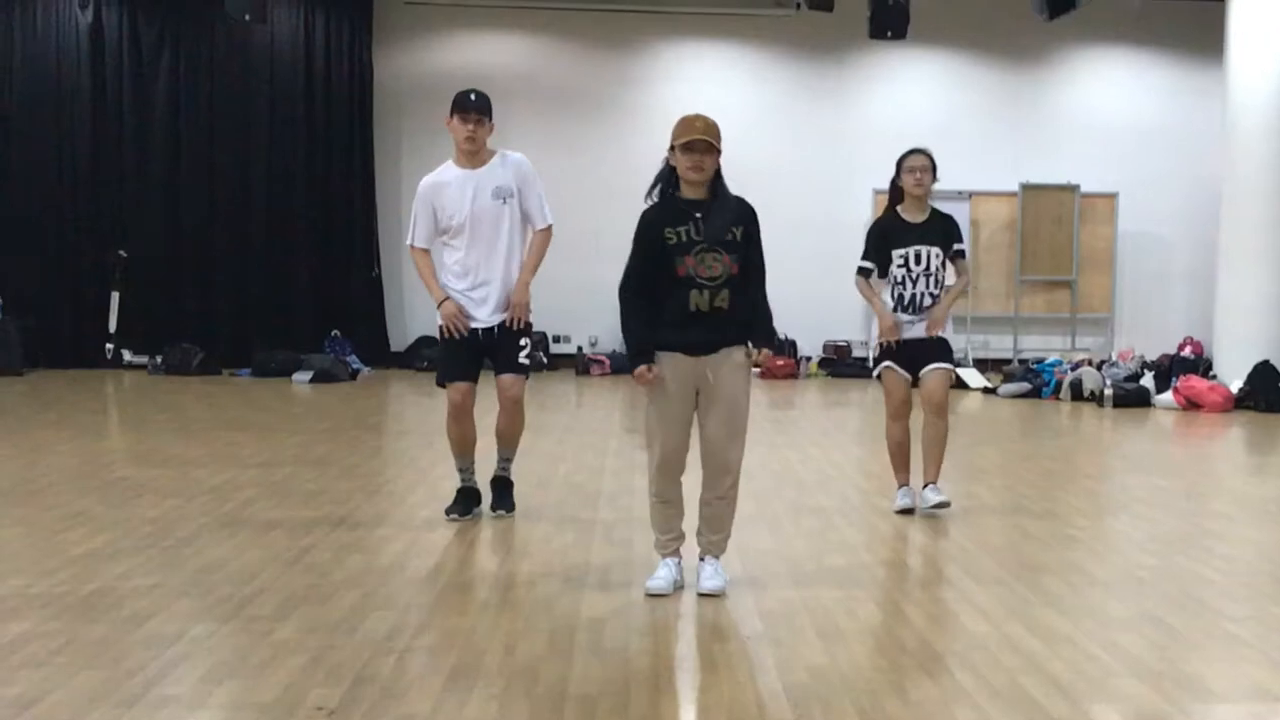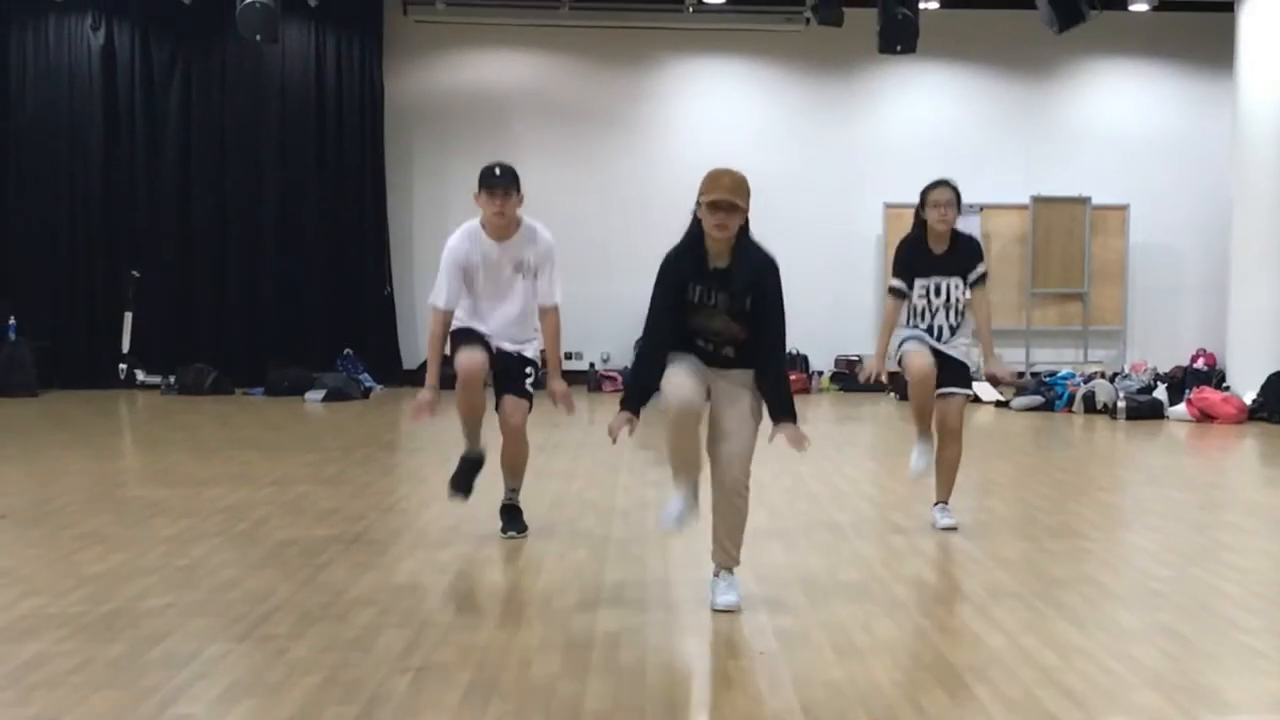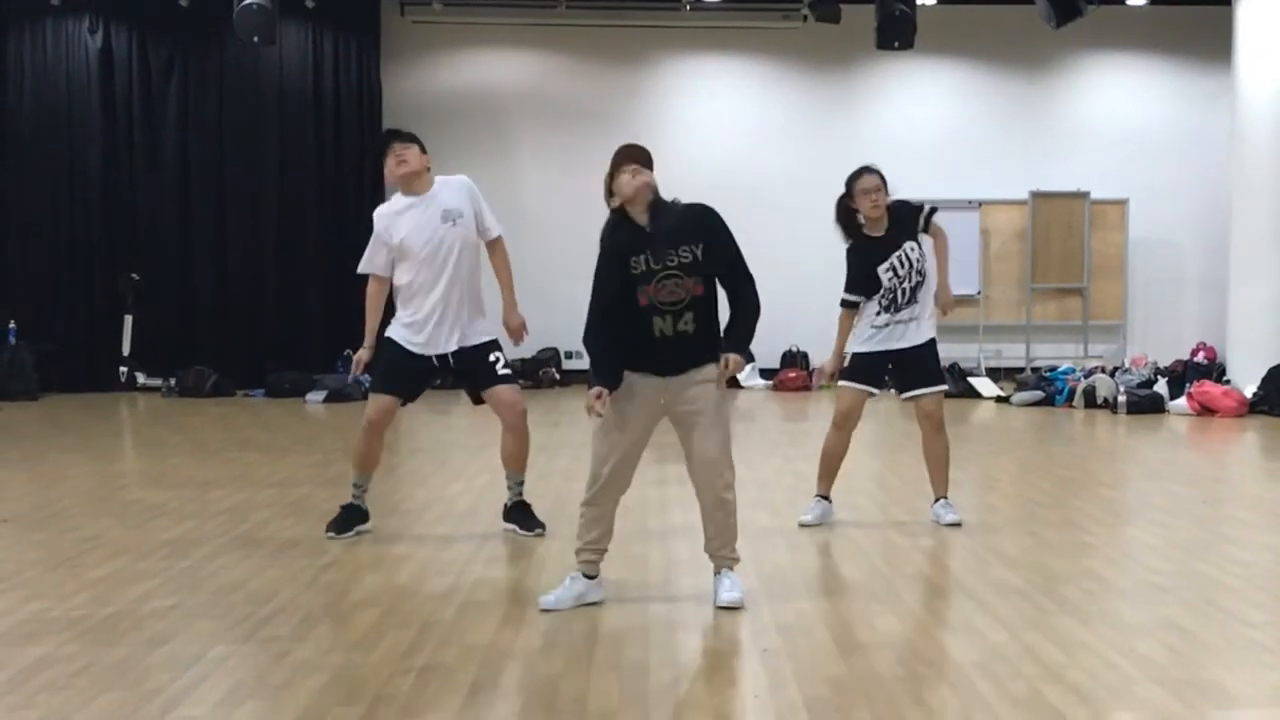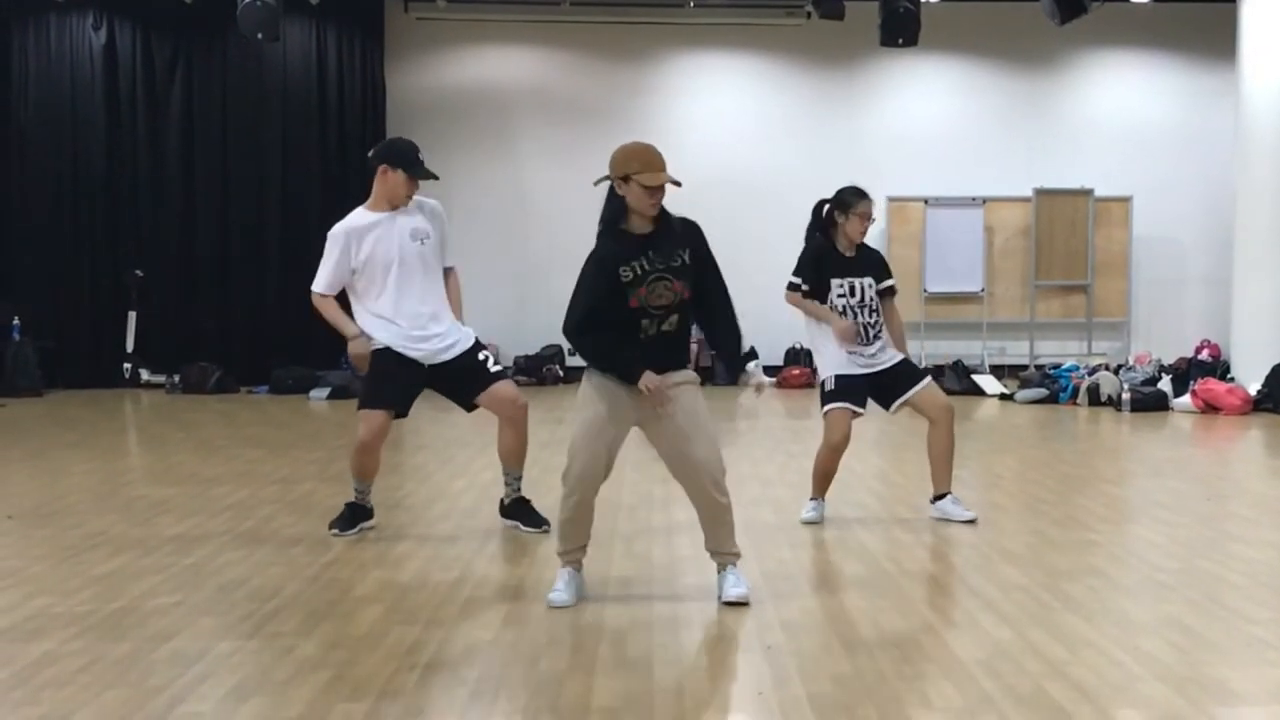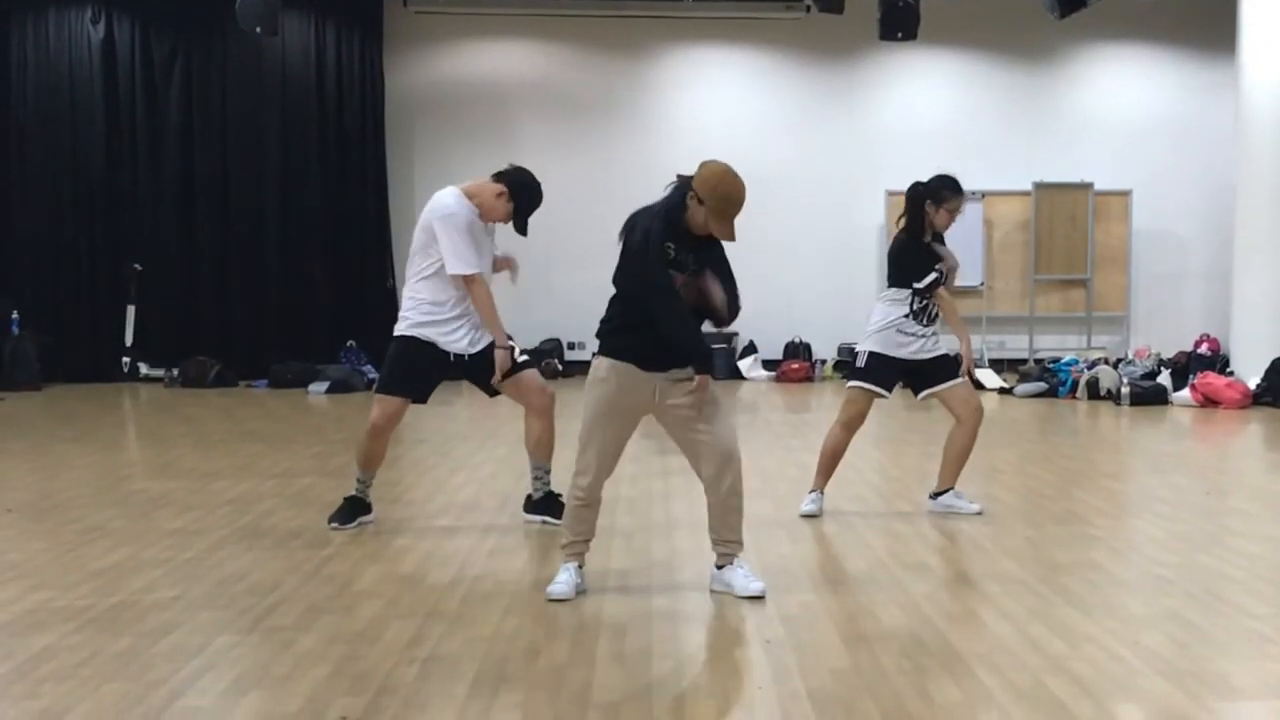
dt=1s
person 1, frame 1
left shoulder: (739, 213)
right shoulder: (655, 218)
left elbow: (753, 280)
right elbow: (634, 288)
left wrist: (763, 335)
right wrist: (639, 350)
left hip: (729, 353)
right hip: (667, 353)
left knee: (724, 464)
right knee: (664, 462)
left ankle: (712, 557)
right ankle: (669, 556)
person 1, frame 2
left shoulder: (761, 266)
right shoulder: (678, 263)
left elbow: (773, 339)
right elbow: (656, 333)
left wrist: (783, 414)
right wrist: (631, 405)
left hip: (740, 376)
right hip: (688, 365)
left knee: (733, 477)
right knee: (679, 400)
left ankle: (725, 573)
right ankle: (686, 486)
person 1, frame 3
left shoulder: (701, 222)
right shoulder: (618, 245)
left elbow: (742, 287)
right elbow: (603, 318)
left wrist: (737, 344)
right wrist: (603, 378)
left hip: (699, 374)
right hip: (637, 377)
left knee: (716, 476)
right knee: (605, 476)
left ankle: (724, 569)
right ankle: (585, 574)
person 1, frame 4
left shoulder: (688, 236)
right shoulder: (607, 255)
left elbow: (713, 304)
right elbow: (580, 331)
left wrist: (737, 360)
right wrist: (635, 371)
left hip: (673, 379)
right hip: (610, 382)
left knee: (708, 475)
right knee: (580, 477)
left ankle: (727, 566)
right ankle: (570, 570)
person 1, frame 5
left shoulder: (707, 244)
right shoulder: (648, 228)
left elbow: (725, 312)
right elbow: (658, 303)
left wrist: (721, 302)
right wrist: (702, 357)
left hip: (684, 369)
right hip: (622, 367)
left knee: (725, 459)
right knee: (590, 470)
left ankle: (727, 563)
right ankle: (572, 564)
person 2, frame 1
left shoulder: (517, 168)
right shoulder: (433, 186)
left elbow: (543, 228)
right elbow: (419, 250)
left wrist: (524, 282)
right wrist: (441, 298)
left hip: (510, 309)
right hip: (460, 312)
left knee: (512, 395)
right knee: (459, 400)
left ankle: (503, 477)
right ankle: (467, 486)
person 2, frame 2
left shoulder: (539, 241)
right shoulder: (461, 243)
left elbow: (548, 308)
right elbow: (441, 310)
left wrist: (555, 374)
right wrist: (430, 381)
left hip: (519, 342)
right hip: (473, 332)
left knee: (514, 422)
right knee: (472, 369)
left ankle: (511, 506)
right ankle: (472, 451)
person 2, frame 3
left shoulder: (461, 188)
right shoulder: (387, 216)
left elbow: (494, 244)
right elbow: (378, 281)
left wrist: (511, 305)
right wrist: (367, 345)
left hip: (472, 332)
right hip: (410, 336)
left knee: (514, 409)
right knee: (375, 417)
left ankle: (515, 504)
right ankle: (356, 507)
person 2, frame 4
left shoulder: (430, 213)
right shoulder: (348, 232)
right elbow: (322, 296)
left wrist: (457, 325)
right wrist: (354, 332)
left hip: (451, 341)
right hip: (393, 348)
left knee: (514, 405)
right knee: (368, 436)
left ankle: (512, 501)
right ankle: (360, 507)
person 2, frame 5
left shoulder: (484, 212)
right shoulder: (449, 209)
right elbow: (471, 283)
left wrist: (501, 262)
right wrist: (501, 343)
left hip: (477, 332)
right hip: (423, 332)
left knee: (541, 397)
right knee: (380, 421)
left ankle: (540, 497)
right ankle: (359, 500)
person 3, frame 1
left shoulder: (945, 225)
right shoulder: (884, 226)
left elbow: (962, 276)
right elbow: (862, 280)
left wrist: (941, 307)
right wrist: (882, 312)
left hip: (933, 328)
right hip: (895, 329)
left knee: (936, 402)
right knee: (898, 407)
left ankle: (931, 483)
right ankle: (903, 487)
person 3, frame 2
left shoulder: (969, 247)
right shoulder: (909, 248)
left elbow: (979, 302)
right elbow: (894, 302)
left wrist: (990, 356)
right wrist: (879, 354)
left hip: (953, 349)
right hip: (915, 340)
left knee: (951, 426)
right knee: (921, 370)
left ankle: (942, 504)
right ankle: (922, 437)
person 3, frame 3
left shoulder: (906, 213)
right shoulder: (858, 251)
left elbow: (938, 234)
right elbow: (850, 307)
left wrist: (942, 284)
right wrist: (835, 355)
left hip: (918, 337)
right hip: (870, 342)
left knee: (932, 417)
right knee: (844, 416)
left ankle: (941, 501)
right ankle: (822, 499)
person 3, frame 4
left shoulder: (874, 260)
right shoulder: (818, 252)
left elbow: (889, 309)
right elbow: (793, 295)
left wrist: (902, 351)
right wrist: (834, 321)
left hip: (883, 357)
right hip: (841, 362)
left knee: (941, 410)
right knee: (837, 437)
left ankle: (942, 498)
right ankle: (816, 500)
person 3, frame 5
left shoulder: (935, 241)
right shoulder: (907, 245)
left elbow: (943, 293)
right elbow: (940, 296)
left wrist: (951, 268)
right wrist: (965, 341)
left hip: (926, 347)
right hip: (885, 342)
left knee: (971, 411)
right knee: (850, 417)
left ankle: (943, 493)
right ankle: (816, 492)
